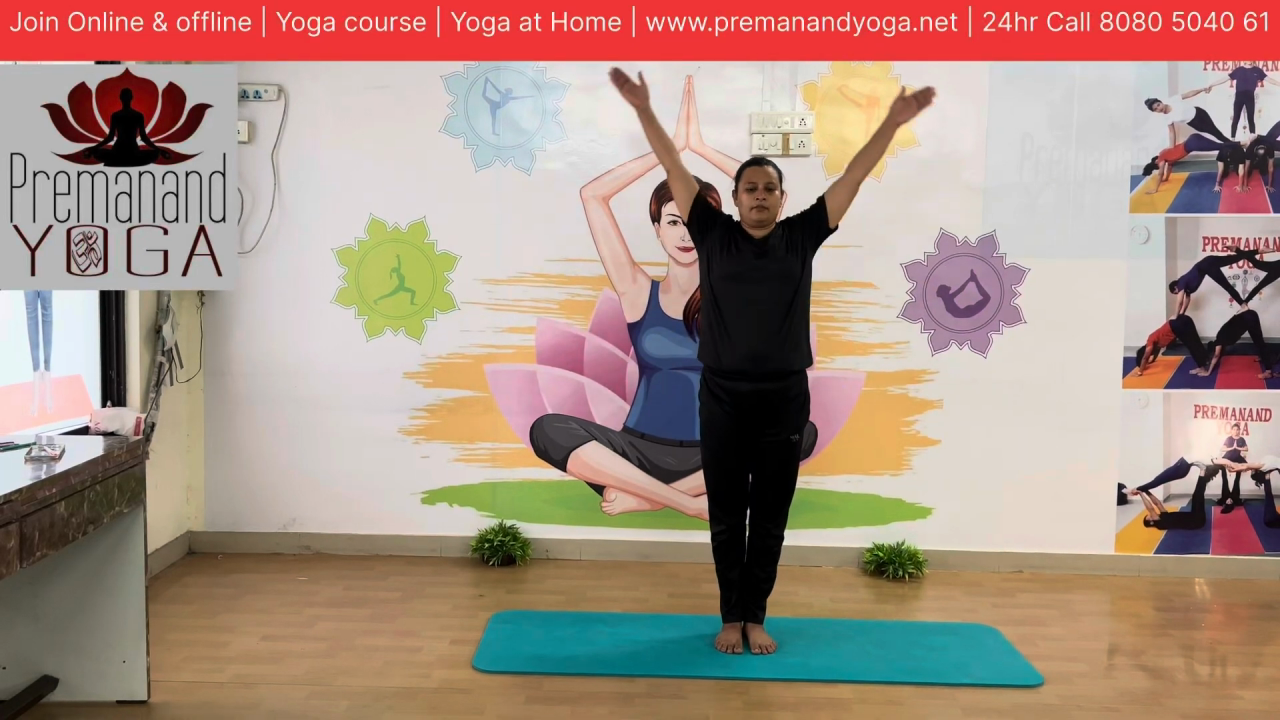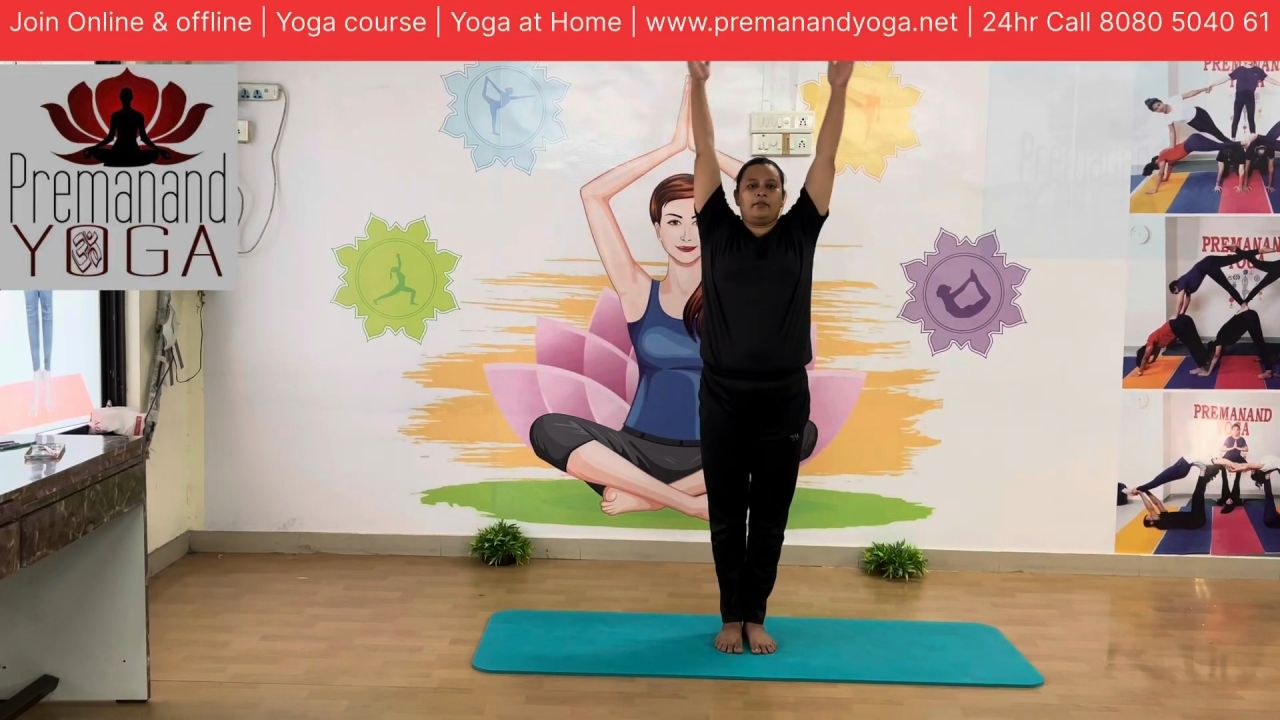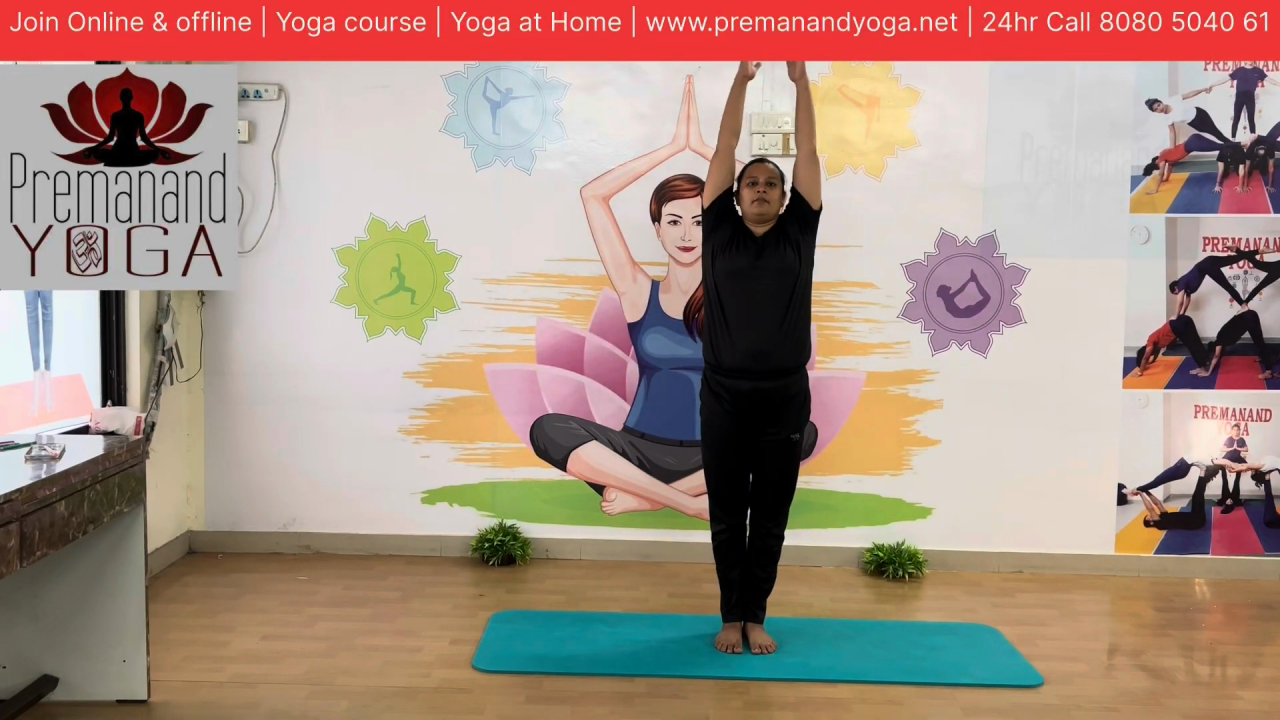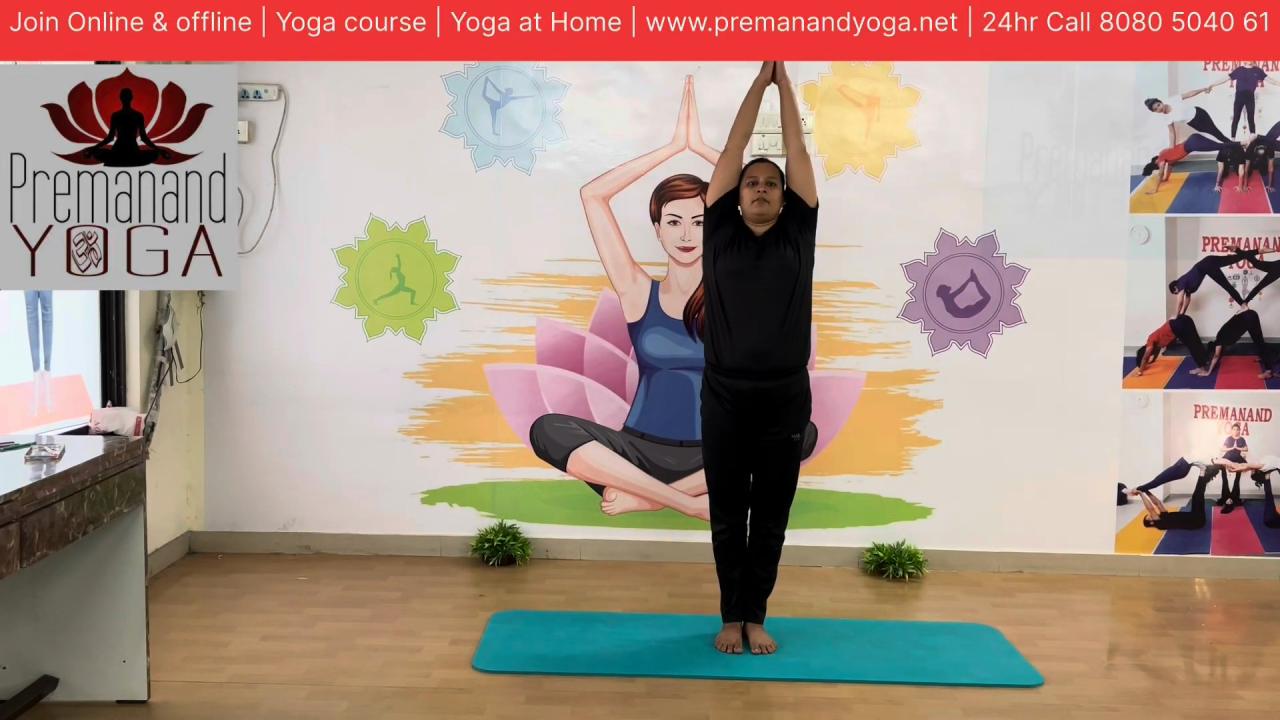
dt=0.2s
person 1, frame 1
left shoulder: (801, 237)
right shoulder: (713, 235)
left elbow: (852, 176)
right elbow: (673, 167)
left wrist: (894, 122)
right wrist: (643, 111)
left hip: (784, 399)
right hip: (722, 399)
left knee: (770, 519)
right knee: (726, 517)
left ankle: (755, 616)
right ankle: (730, 615)
person 1, frame 2
left shoulder: (799, 234)
right shoulder: (718, 232)
left elbow: (825, 160)
right elbow: (704, 155)
left wrist: (839, 89)
right wrist: (696, 84)
left hip: (784, 398)
right hip: (723, 397)
left knee: (770, 516)
right knee: (726, 514)
left ankle: (755, 616)
right ankle: (730, 614)
person 1, frame 3
left shoulder: (799, 231)
right shoulder: (719, 231)
left elbow: (807, 154)
right elbow: (723, 150)
left wrist: (803, 82)
right wrist: (739, 80)
left hip: (784, 397)
right hip: (724, 396)
left knee: (770, 517)
right knee: (727, 515)
left ankle: (755, 615)
right ankle: (731, 616)
person 1, frame 4
left shoulder: (799, 231)
right shoulder: (720, 230)
left elbow: (798, 150)
right elbow: (733, 149)
left wrist: (785, 81)
right wrist: (758, 83)
left hip: (785, 396)
right hip: (725, 395)
left knee: (771, 516)
right knee: (728, 514)
left ankle: (756, 615)
right ankle: (731, 615)
person 2, frame 1
right shoulder: (638, 292)
right elbow: (592, 196)
left wrist: (699, 146)
right wrist: (671, 147)
right hip: (641, 451)
left knee: (800, 432)
right knee: (548, 430)
left ankle: (645, 495)
right ankle: (694, 502)
person 2, frame 2
right shoulder: (638, 291)
right elbow: (592, 195)
left wrist: (702, 146)
right wrist: (675, 145)
right hip: (641, 451)
left knee: (801, 431)
right knee: (548, 430)
left ankle: (644, 496)
right ankle: (694, 502)
person 2, frame 3
right shoulder: (638, 291)
right elbow: (592, 195)
left wrist: (700, 145)
right wrist: (673, 146)
right hip: (641, 451)
left knee: (800, 432)
right knee: (548, 430)
left ankle: (644, 495)
right ankle: (694, 501)
person 2, frame 4
right shoulder: (638, 291)
right elbow: (592, 195)
left wrist: (699, 145)
right wrist: (673, 146)
right hip: (641, 452)
left knee: (800, 432)
right knee: (548, 430)
left ankle: (645, 496)
right ankle: (695, 503)
